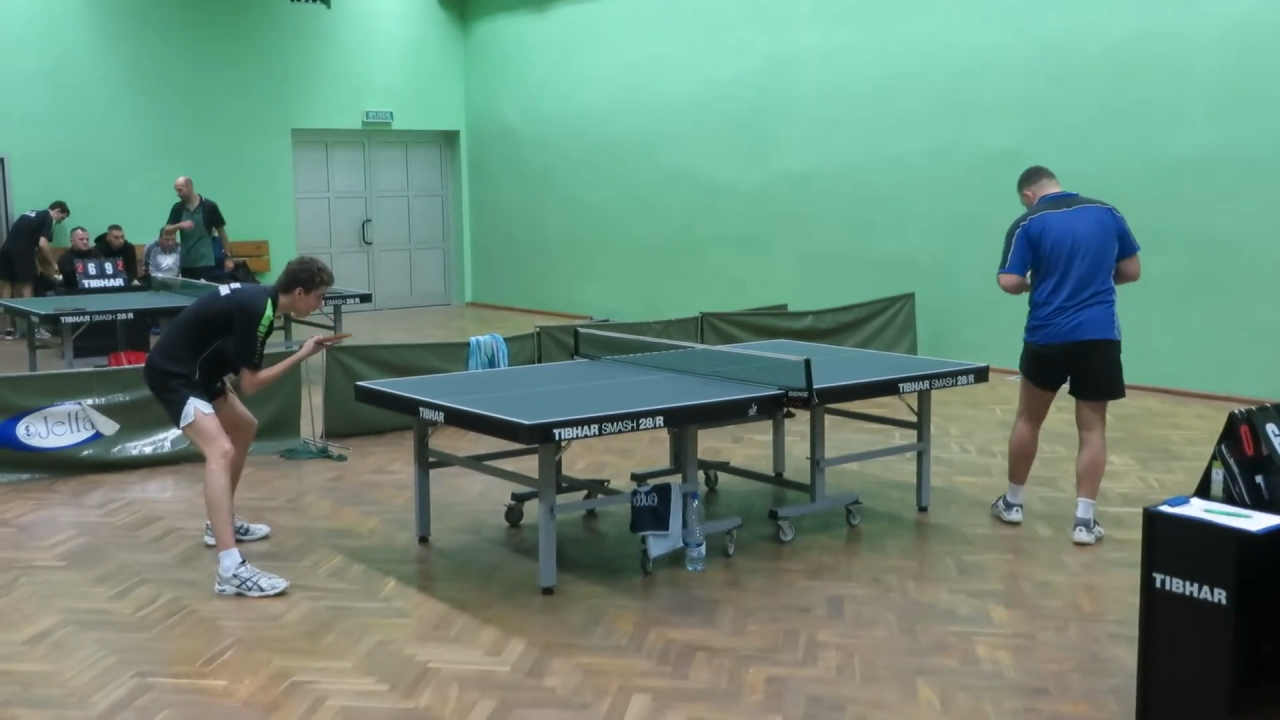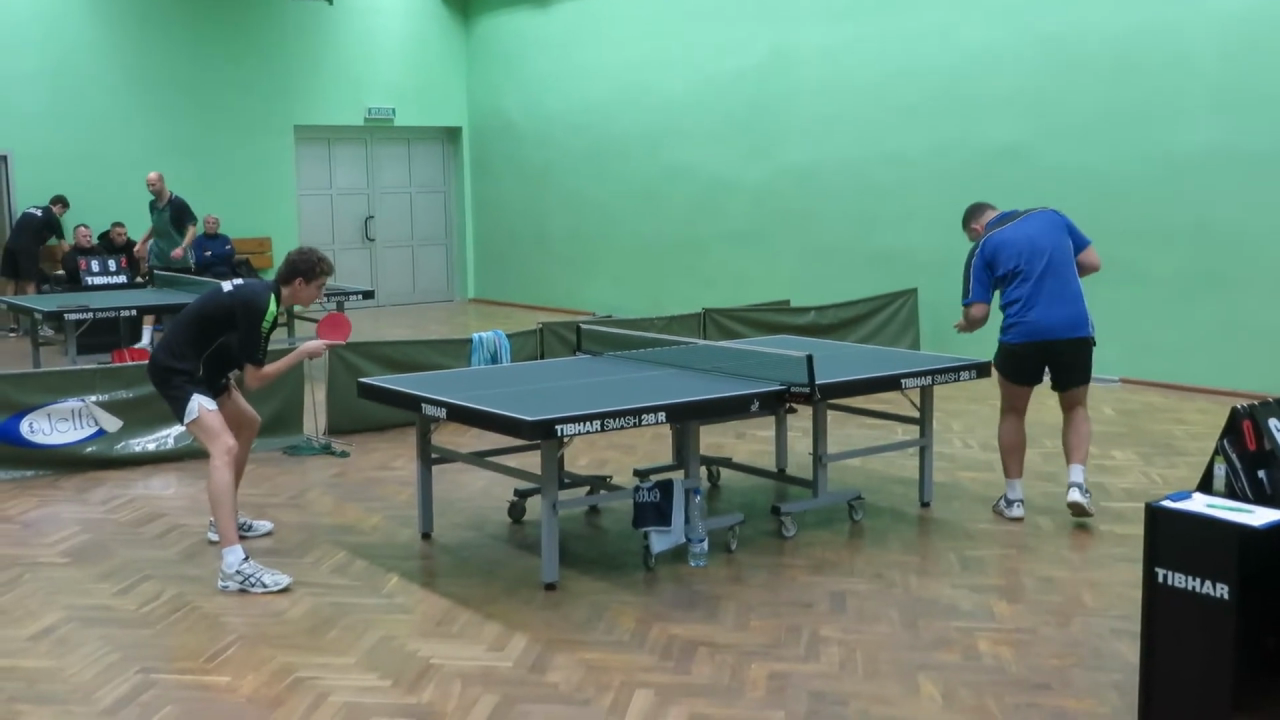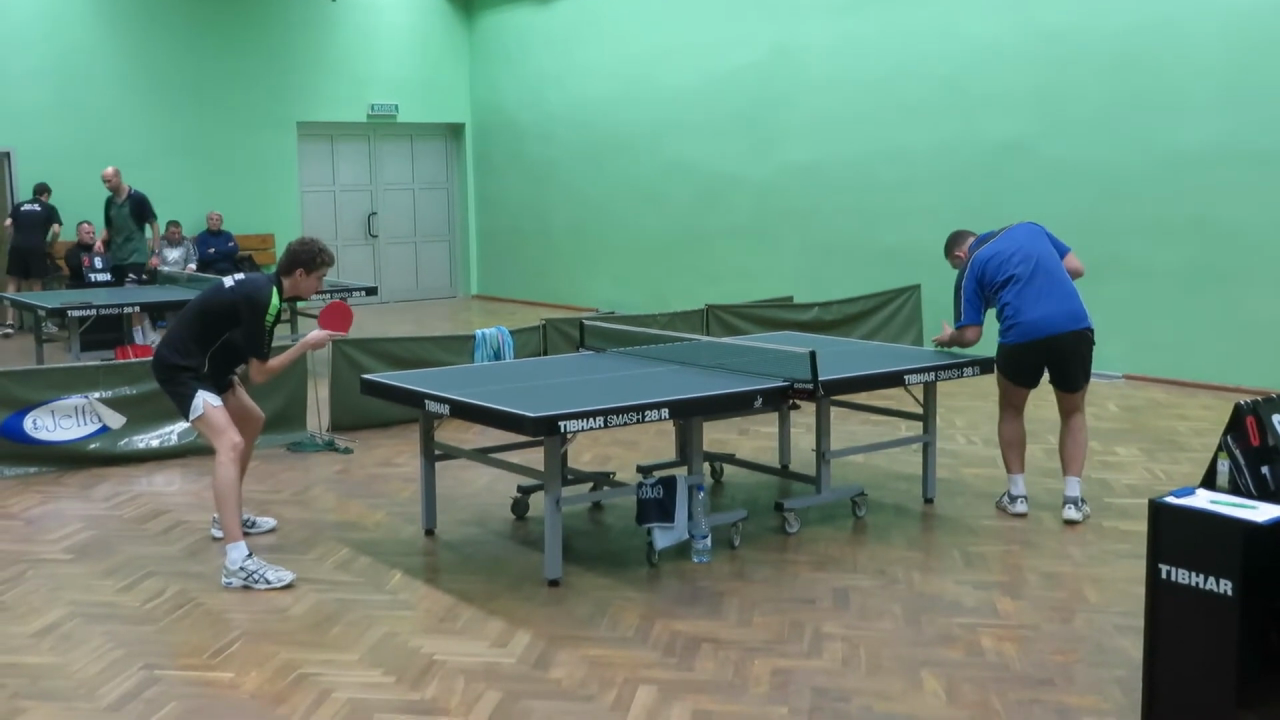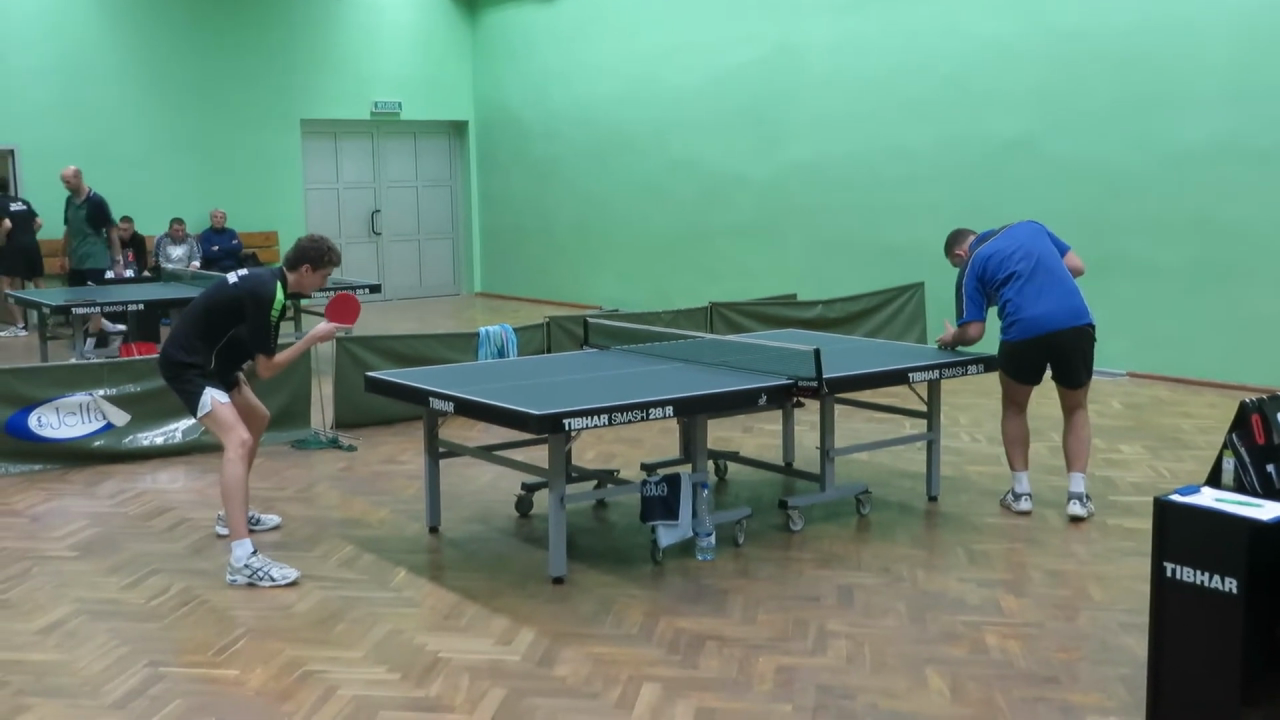
dt=0.4s
person 1, frame 1
left shoulder: (259, 298)
right shoulder: (256, 310)
right elbow: (250, 383)
left wrist: (222, 382)
right wrist: (301, 355)
left hip: (194, 370)
right hip: (172, 374)
left knee: (245, 429)
right knee: (220, 451)
left ankle: (222, 523)
right ankle: (230, 570)
person 1, frame 2
left shoulder: (261, 292)
right shoulder: (259, 305)
right elbow: (253, 378)
left wrist: (224, 381)
right wrist: (303, 352)
left hip: (197, 367)
right hip: (175, 371)
left knee: (248, 425)
right knee: (224, 448)
left ankle: (226, 520)
right ankle: (234, 565)
person 1, frame 3
left shoulder: (262, 285)
right shoulder: (262, 299)
right elbow: (259, 373)
left wrist: (228, 375)
right wrist: (306, 344)
left hip: (200, 363)
right hip: (180, 368)
left knee: (252, 422)
right knee: (230, 444)
left ankle: (229, 516)
right ankle: (238, 562)
person 1, frame 4
left shoulder: (268, 280)
right shoulder: (266, 294)
right elbow: (266, 368)
left wrist: (234, 373)
right wrist: (314, 337)
left hip: (207, 360)
right hip: (186, 364)
left knee: (258, 420)
right knee: (239, 441)
left ankle: (233, 514)
right ankle: (242, 559)
person 2, frame 1
left shoulder: (1028, 223)
right shoulder: (1107, 213)
left elbow: (1009, 282)
right elbow: (1131, 271)
left hip: (1047, 337)
right hip: (1099, 336)
left knee: (1028, 419)
right knee: (1092, 429)
left ankle: (1013, 502)
right ankle: (1084, 520)
person 2, frame 2
left shoulder: (982, 248)
right shoulder: (1052, 217)
left elbow: (977, 313)
right elbow: (1092, 263)
left wrist: (968, 324)
left hip: (1022, 335)
right hip: (1075, 329)
left knee: (1012, 413)
right knee: (1076, 409)
left ankle: (1013, 498)
right ankle: (1077, 483)
person 2, frame 3
left shoulder: (970, 268)
right shoulder: (1030, 228)
left elbow: (970, 335)
right elbow: (1076, 268)
left wrist: (951, 338)
left hip: (1022, 334)
right hip: (1075, 326)
left knee: (1011, 410)
right knee: (1072, 413)
left ankle: (1016, 494)
right ankle: (1073, 498)
person 2, frame 4
left shoulder: (971, 266)
right shoulder: (1030, 227)
left elbow: (973, 332)
right elbow: (1077, 266)
left wrist: (953, 338)
left hip: (1024, 331)
right hip: (1076, 324)
left knee: (1014, 408)
right knee: (1076, 409)
left ankle: (1020, 491)
right ankle: (1077, 494)
